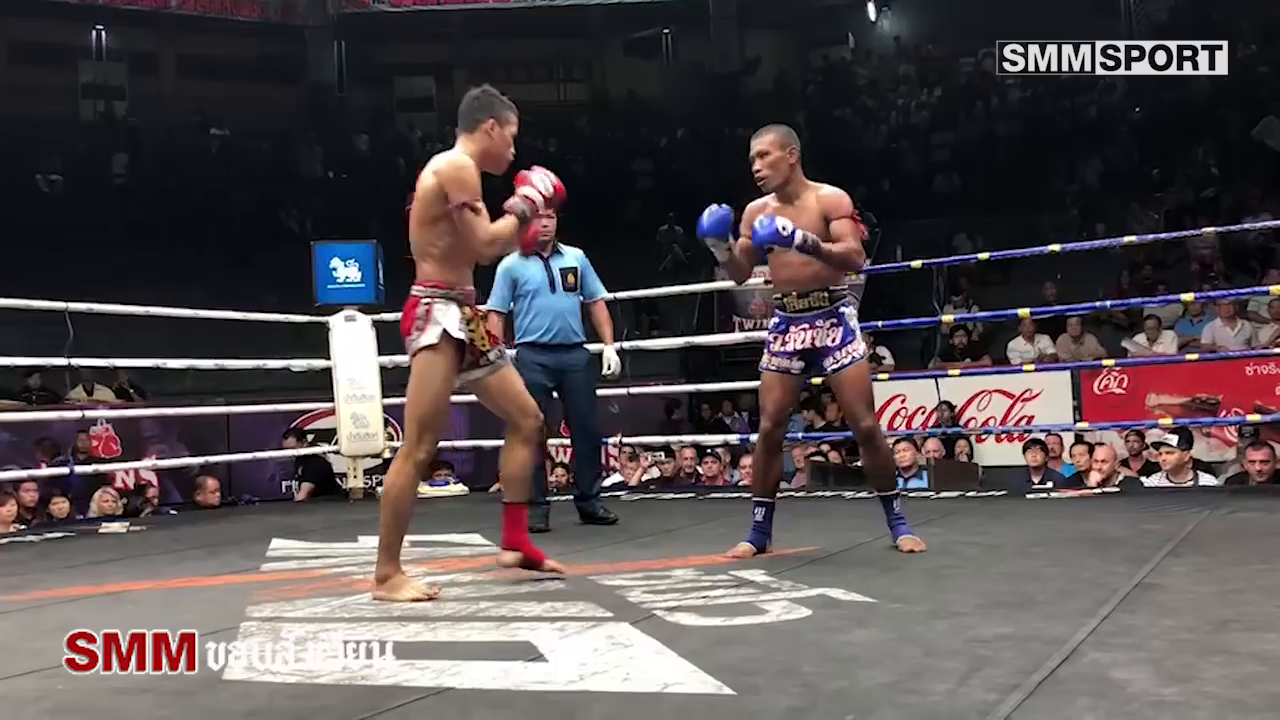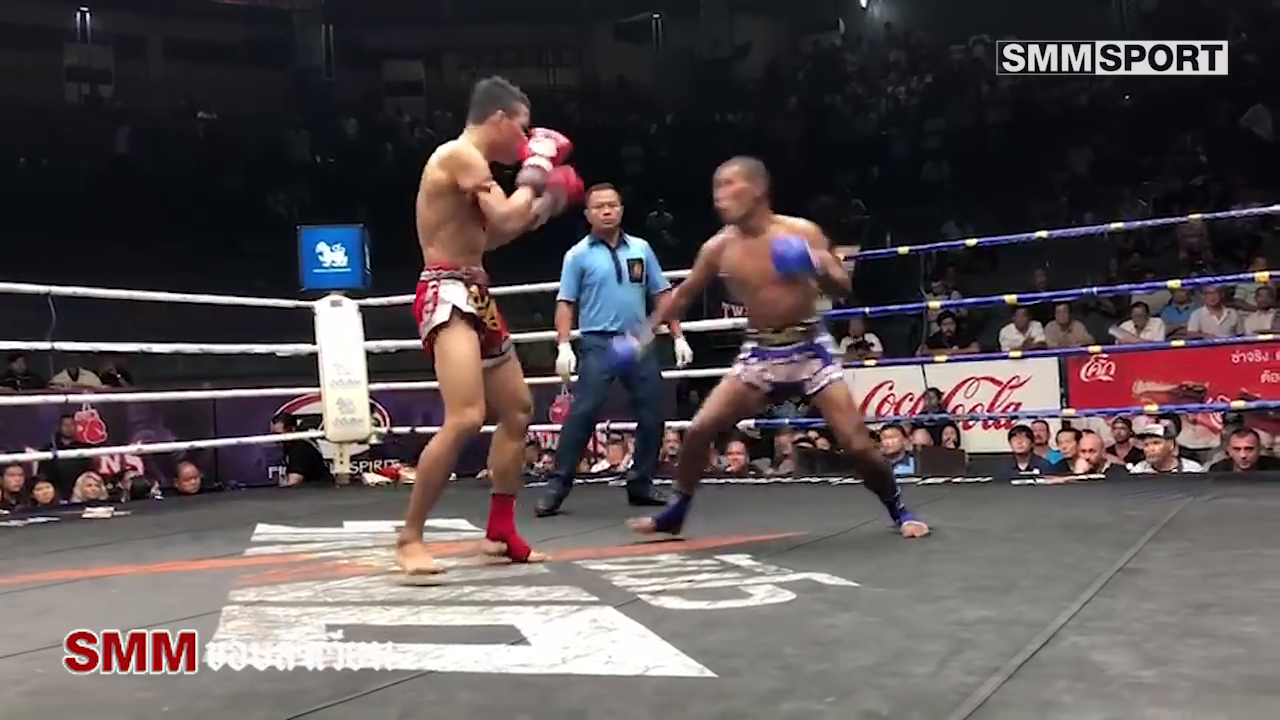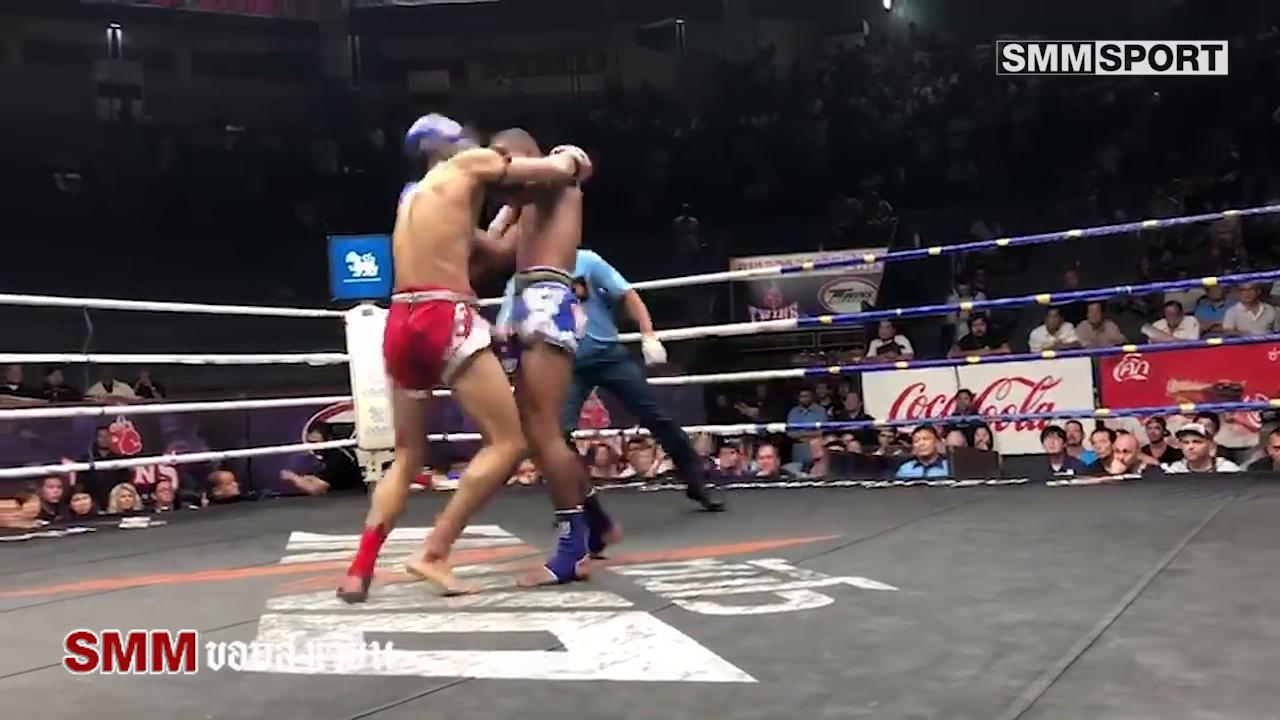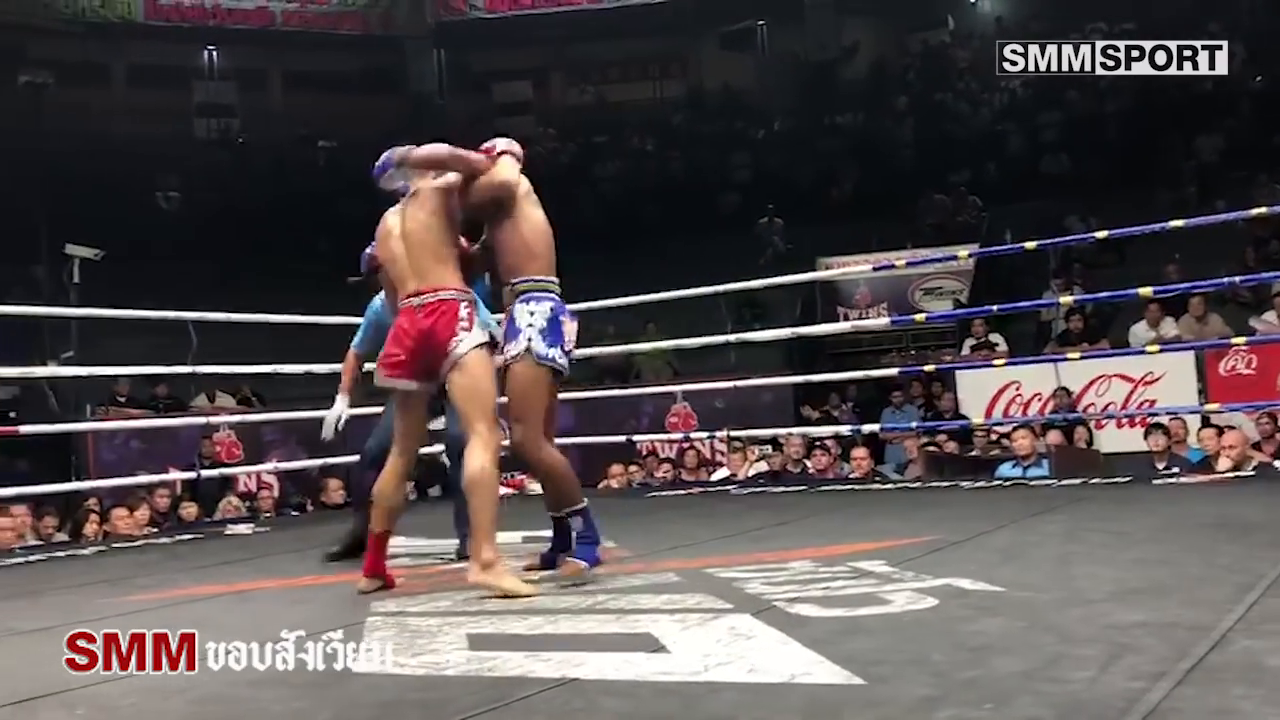
dt=0.7s
person 1, frame 1
left shoulder: (443, 169)
right shoulder: (458, 167)
right elbow: (483, 244)
left wrist: (511, 222)
right wrist: (526, 206)
left hip: (461, 317)
right hip: (437, 315)
left knee: (527, 418)
right knee: (419, 447)
left ankle: (516, 542)
right ankle: (386, 573)
person 1, frame 2
left shoulder: (466, 162)
right shoulder: (461, 157)
left elbow: (507, 225)
right elbow: (508, 221)
left wrist: (547, 193)
right wrist: (538, 181)
left hip: (477, 301)
right hip: (449, 300)
left knee: (517, 413)
right knee: (465, 420)
left ankle: (501, 534)
right ankle: (410, 538)
person 1, frame 3
left shoulder: (416, 195)
right shoulder: (471, 161)
right elbow: (556, 173)
left wrist: (509, 213)
right wrist: (569, 161)
left hip: (402, 323)
right hip: (449, 319)
left knee: (408, 458)
right knee: (508, 443)
left ankle: (360, 570)
right ankle: (434, 552)
person 1, frame 4
left shoulder: (386, 223)
right shoulder: (440, 187)
right elbow: (454, 160)
right wrist: (474, 162)
left hip: (406, 326)
right hip: (450, 317)
left knee: (402, 451)
right knee: (483, 434)
left ankle: (373, 566)
right ankle: (486, 560)
person 2, frame 1
left shoulder: (831, 199)
right shoulder: (755, 212)
left elbow: (855, 256)
right elbow: (740, 275)
left wrist: (803, 241)
right wrist: (721, 248)
left hip: (833, 318)
right hip: (785, 324)
left knee: (865, 425)
right knee: (769, 428)
left ankle: (897, 520)
right ankle: (759, 530)
person 2, frame 2
left shoulder: (801, 232)
right shoulder: (719, 247)
left elbow: (843, 287)
right elbow: (683, 294)
left wrist: (818, 268)
right wrist: (644, 335)
left hip: (809, 349)
right hip: (760, 354)
left knee: (856, 443)
right knee: (698, 432)
left ankle: (899, 509)
right ankle: (674, 513)
person 2, frame 3
left shoulder: (558, 179)
right shoulder: (528, 200)
left hip: (547, 304)
right hip: (533, 305)
left knee: (542, 432)
right knee: (542, 432)
left ankle: (572, 550)
right ankle: (590, 527)
person 2, frame 4
left shoulder: (505, 166)
right shoulder: (495, 221)
left hip: (535, 313)
right hip: (527, 317)
left knee: (525, 435)
right knee: (538, 437)
left ankle: (586, 536)
right ankle: (565, 542)
person 3, frame 1
left shoulder: (576, 257)
right shoulder: (510, 265)
left elbow: (597, 303)
right elbow: (495, 313)
left wrist: (609, 345)
left hip: (575, 355)
right hip: (533, 357)
left knee: (587, 431)
left ankle: (588, 500)
right ankle: (536, 507)
person 3, frame 2
left shoulder: (641, 249)
right shoulder: (578, 255)
left elbow: (661, 294)
right elbow: (565, 304)
left wrist: (678, 337)
right wrist: (564, 346)
right hip: (597, 344)
left knee: (652, 415)
right knee: (583, 414)
left ankle: (640, 485)
right ankle: (558, 485)
person 3, frame 3
left shoulder: (586, 261)
right shoulder: (519, 284)
left elbow: (627, 295)
left wrist: (649, 336)
left hip: (610, 354)
left knee: (659, 419)
left ankle: (697, 485)
right ankle: (584, 506)
person 3, frame 4
right shoulder: (381, 306)
left elbow: (489, 335)
right elbow: (356, 354)
right wrist: (342, 397)
left knee: (457, 439)
right knee: (373, 452)
left ankle: (470, 535)
right ankle: (361, 532)
